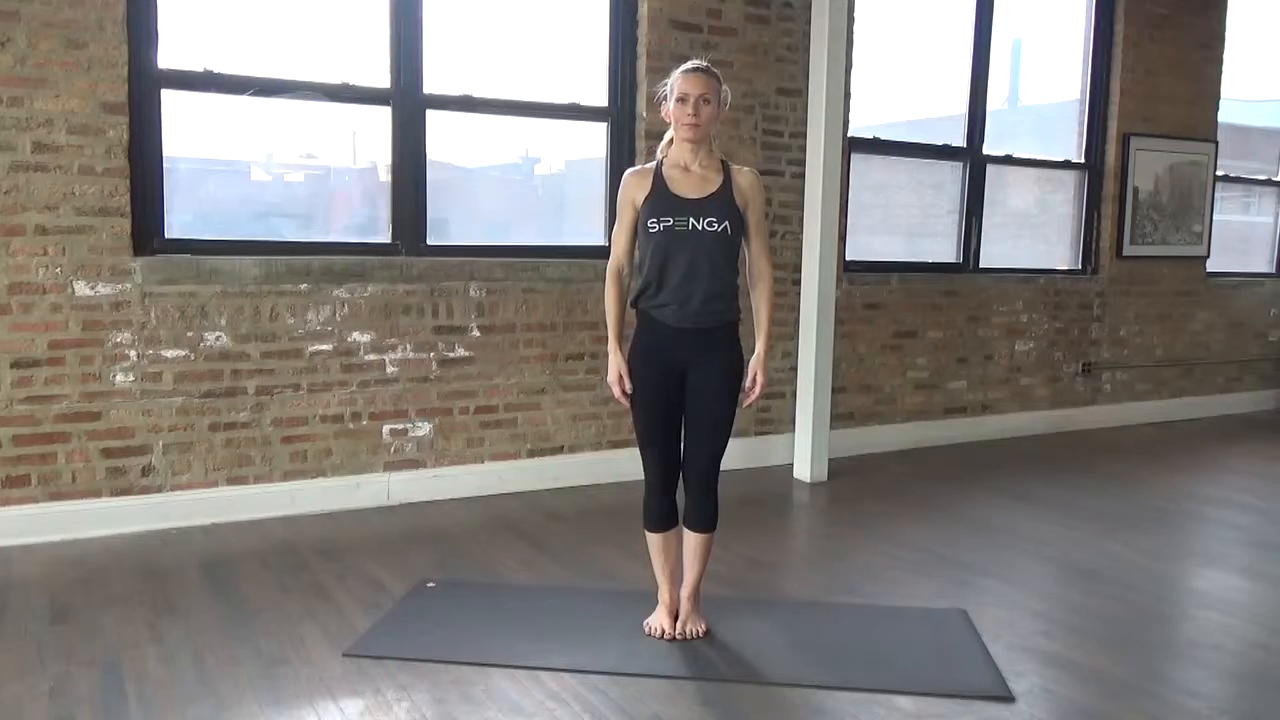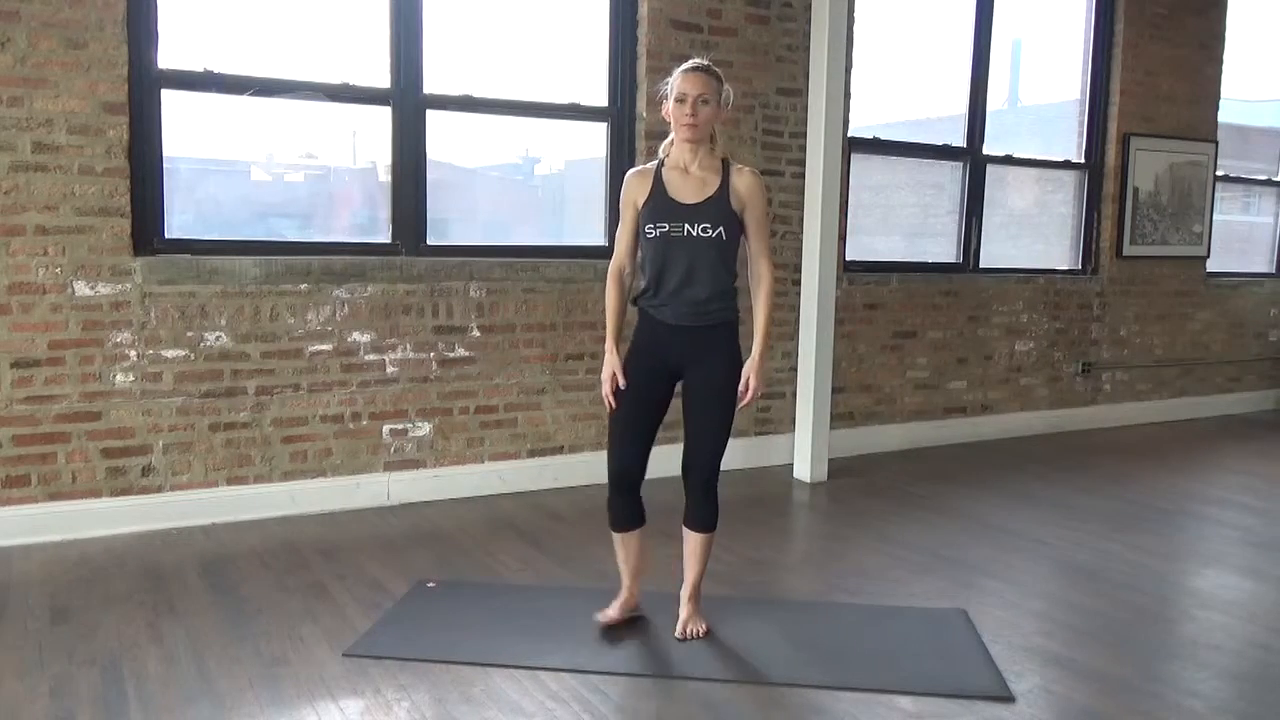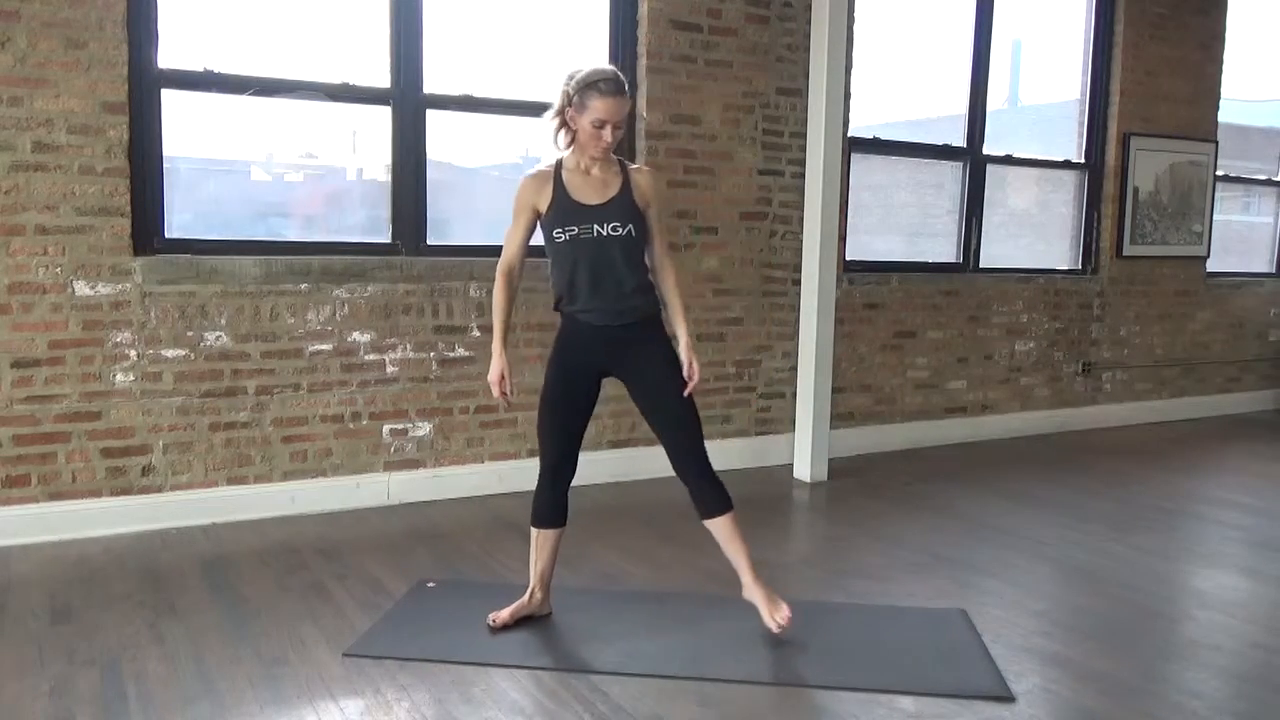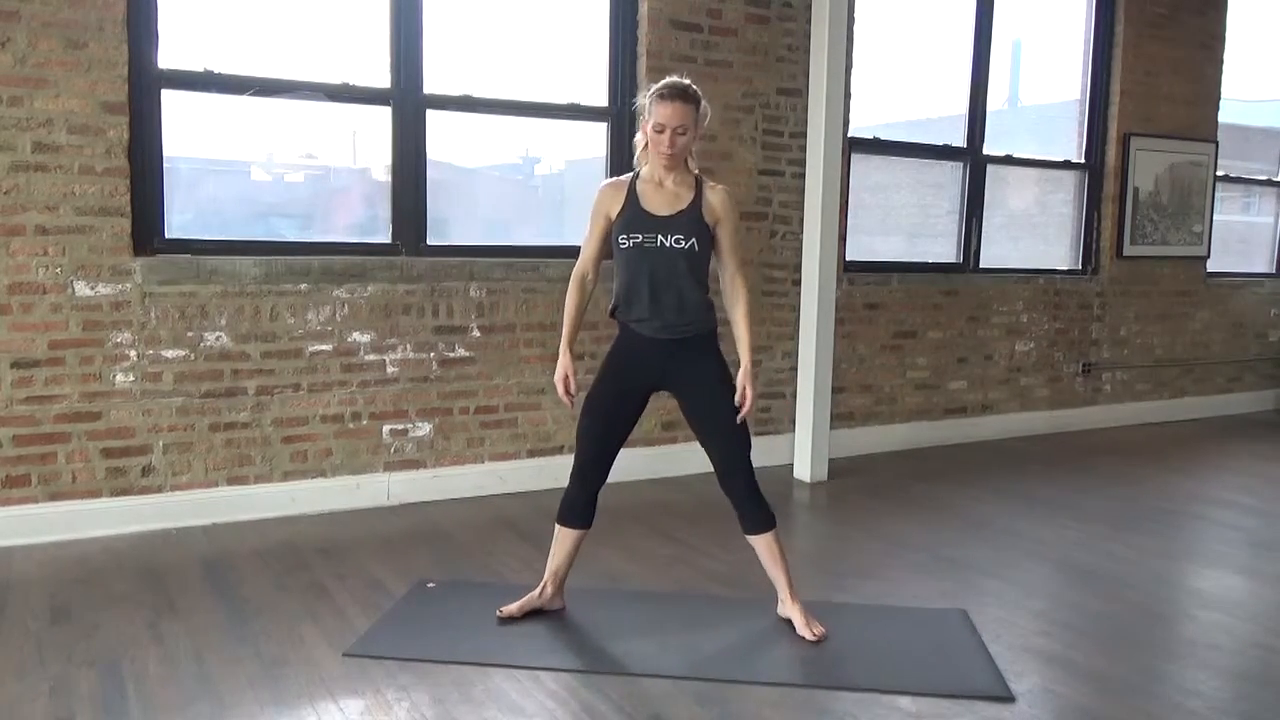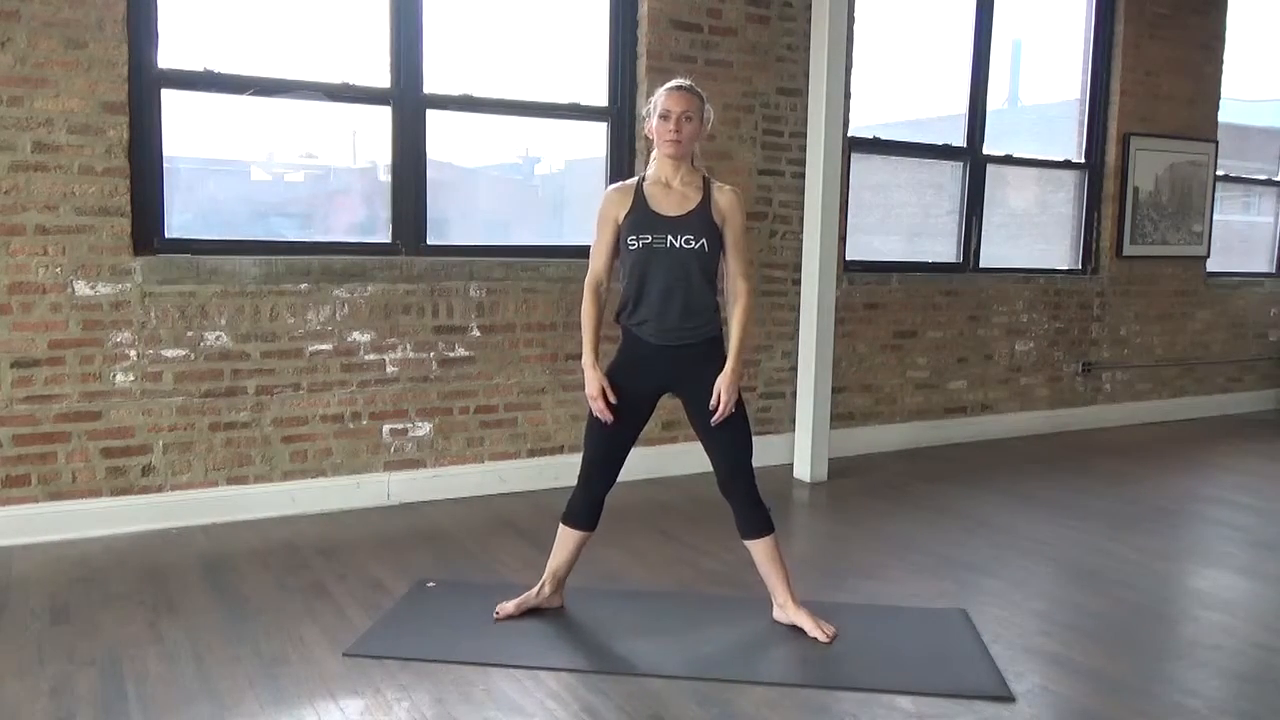
dt=1s
person 1, frame 1
left shoulder: (743, 183)
right shoulder: (638, 182)
left elbow: (760, 268)
right elbow: (618, 268)
left wrist: (762, 347)
right wrist: (614, 348)
left hip: (716, 346)
right hip: (655, 344)
left knee: (701, 475)
right knee: (659, 475)
left ankle: (691, 598)
right ankle: (665, 598)
person 1, frame 2
left shoulder: (743, 183)
right shoulder: (640, 181)
left elbow: (761, 270)
right elbow: (620, 268)
left wrist: (757, 352)
right wrist: (610, 348)
left hip: (714, 344)
right hip: (653, 339)
left knee: (701, 476)
right knee: (622, 470)
left ankle: (689, 598)
right ankle: (630, 590)
person 1, frame 3
left shoulder: (640, 182)
right shoulder: (540, 186)
left elbow: (660, 262)
right elbow: (508, 268)
left wrist: (684, 338)
right wrist: (499, 348)
left hip: (643, 337)
right hip: (577, 341)
left knee: (692, 461)
right knee: (554, 469)
left ankle: (752, 583)
right ankle: (536, 594)
person 1, frame 4
left shoulder: (714, 199)
right shoulder: (613, 194)
left elbow: (733, 283)
right elbow: (584, 274)
left wrist: (746, 363)
right wrist: (565, 350)
left hip: (695, 353)
right hip: (632, 350)
left knee: (738, 475)
right knee: (586, 470)
left ankle: (787, 599)
right ankle: (550, 589)
person 1, frame 5
left shoulder: (723, 200)
right shoulder: (620, 198)
left elbow: (739, 288)
right elbow: (595, 283)
left wrist: (732, 367)
right wrist: (589, 363)
left hip: (702, 358)
right hip: (637, 356)
left knee: (739, 482)
right knee: (593, 476)
left ankle: (785, 602)
right ankle: (548, 588)
